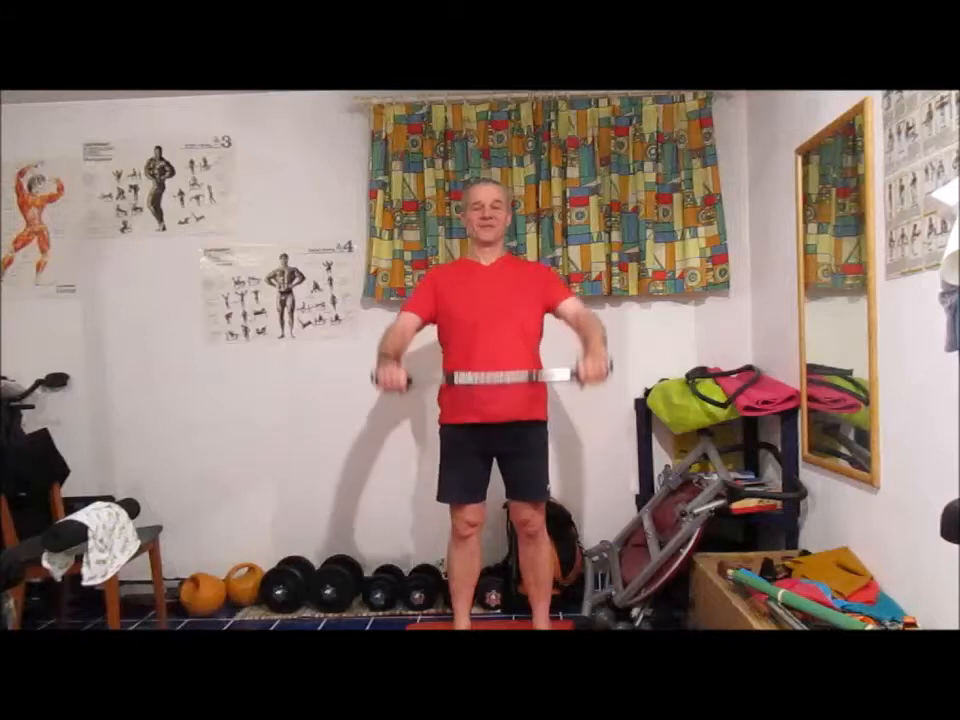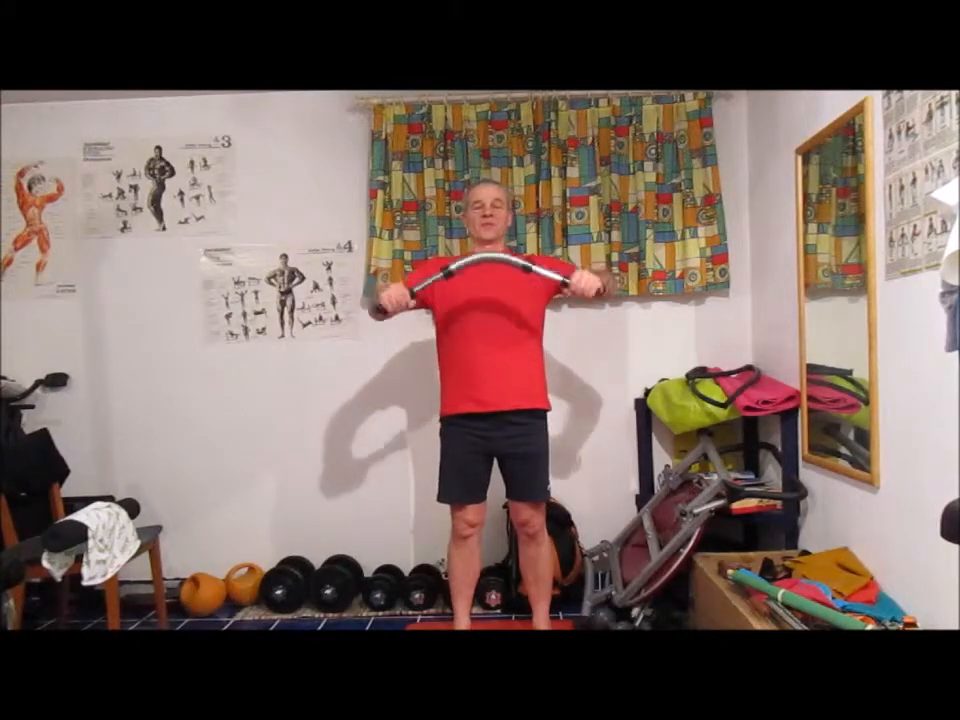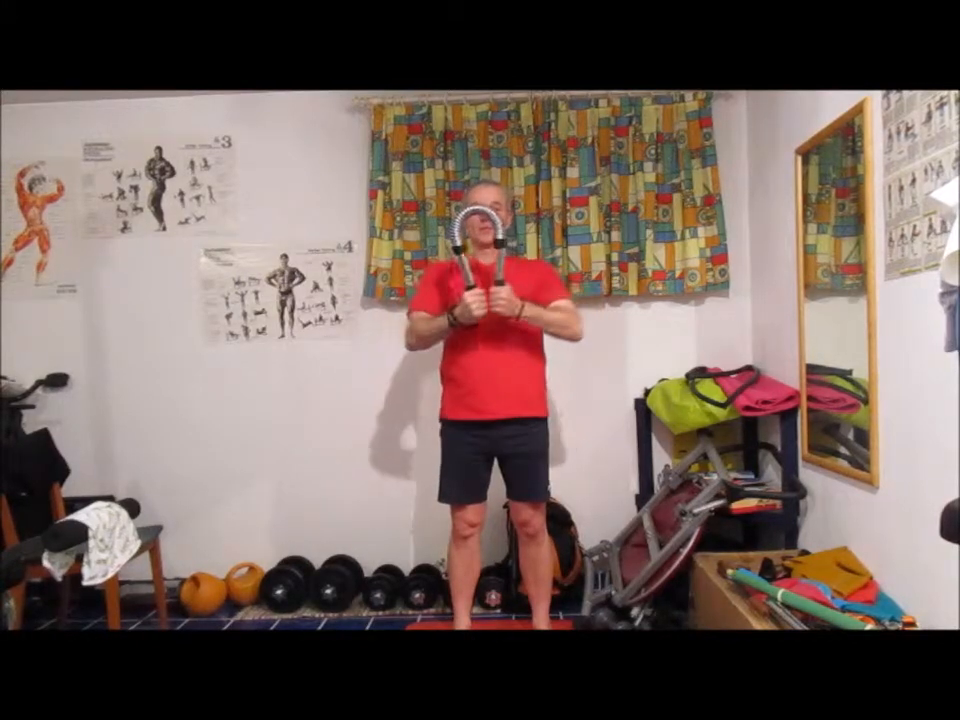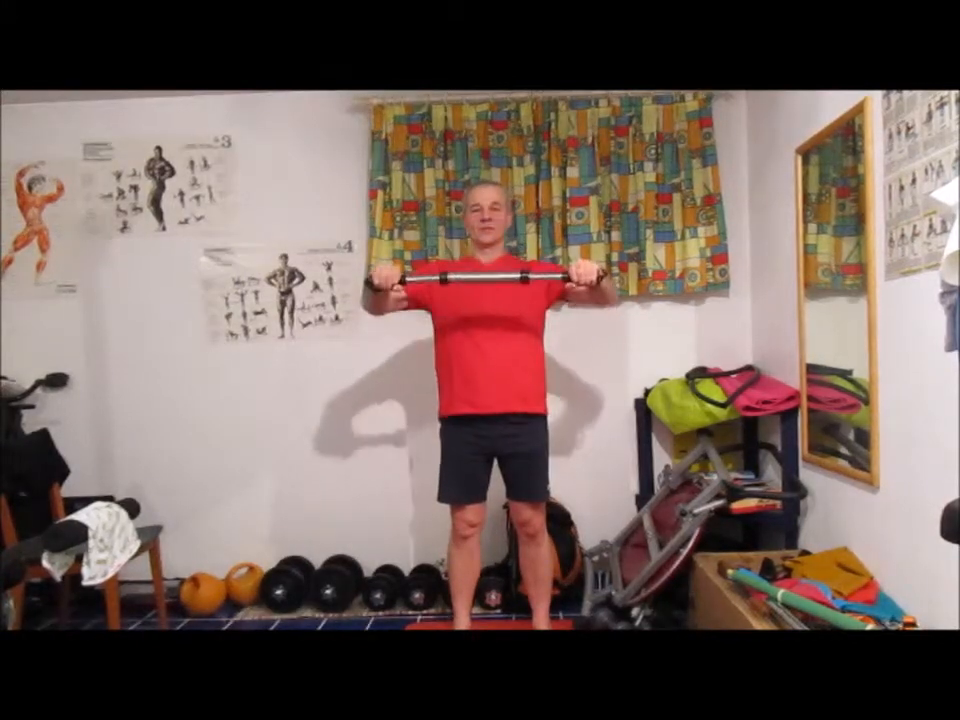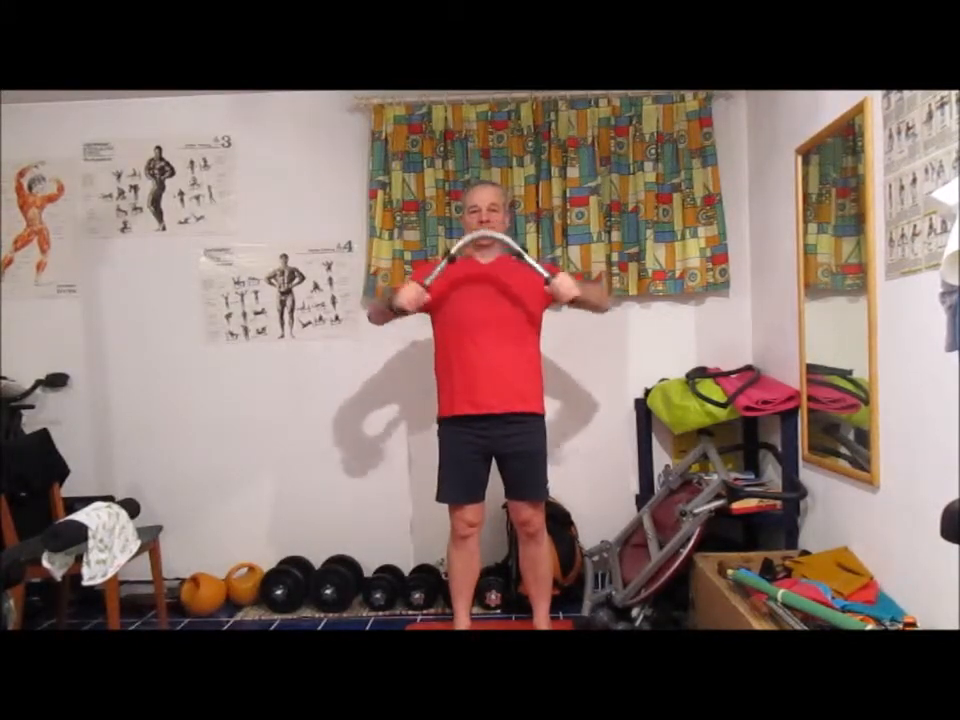
dt=0.7s
person 1, frame 1
left shoulder: (537, 275)
right shoulder: (440, 278)
left elbow: (582, 316)
right elbow: (402, 327)
left wrist: (595, 350)
right wrist: (389, 360)
left hip: (525, 419)
right hip: (461, 422)
left knee: (531, 523)
right knee: (465, 524)
left ankle: (541, 623)
right ankle: (461, 623)
person 1, frame 2
left shoulder: (538, 267)
right shoulder: (438, 270)
left elbow: (604, 284)
right elbow: (381, 308)
left wrist: (595, 282)
right wrist: (385, 299)
left hip: (524, 416)
right hip: (462, 419)
left knee: (531, 523)
right knee: (465, 525)
left ankle: (541, 623)
right ankle: (461, 623)
person 1, frame 3
left shoulder: (538, 272)
right shoulder: (440, 275)
left elbow: (574, 328)
right elbow: (413, 338)
left wrist: (519, 308)
right wrist: (456, 317)
left hip: (524, 420)
right hip: (462, 422)
left knee: (531, 524)
right knee: (465, 525)
left ankle: (541, 622)
right ankle: (461, 623)
person 1, frame 4
left shoulder: (538, 273)
right shoulder: (438, 275)
left elbow: (608, 298)
right elbow: (376, 306)
left wrist: (595, 276)
right wrist: (377, 285)
left hip: (524, 419)
right hip: (462, 421)
left knee: (531, 523)
right knee: (466, 525)
left ankle: (542, 622)
right ankle: (461, 623)
person 1, frame 5
left shoulder: (534, 273)
right shoulder: (437, 275)
left elbow: (602, 303)
right elbow: (376, 316)
left wrist: (578, 290)
right wrist: (396, 303)
left hip: (522, 419)
right hip: (461, 422)
left knee: (531, 523)
right knee: (464, 525)
left ankle: (542, 622)
right ankle: (461, 623)
